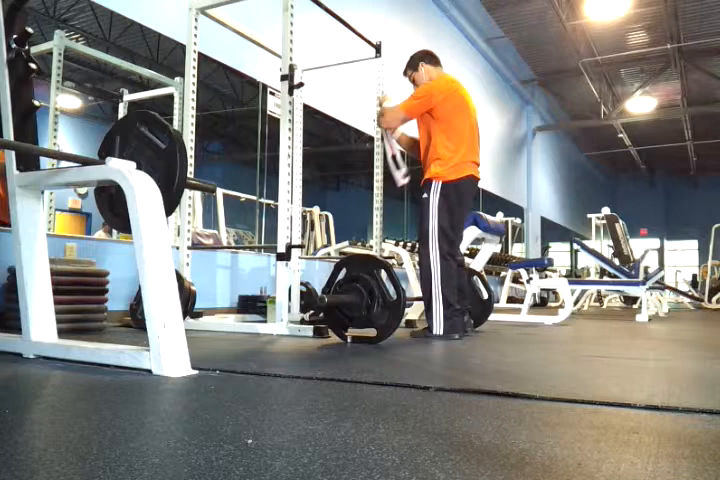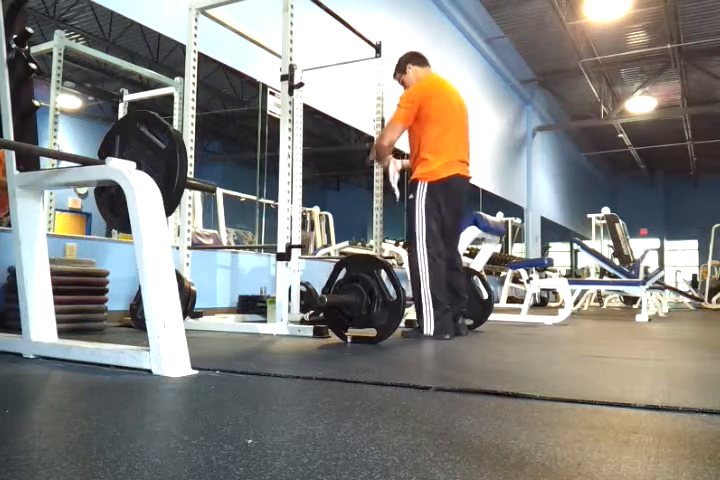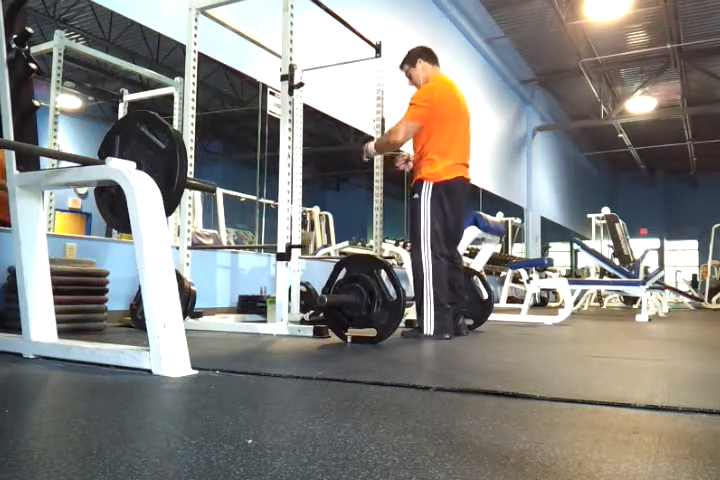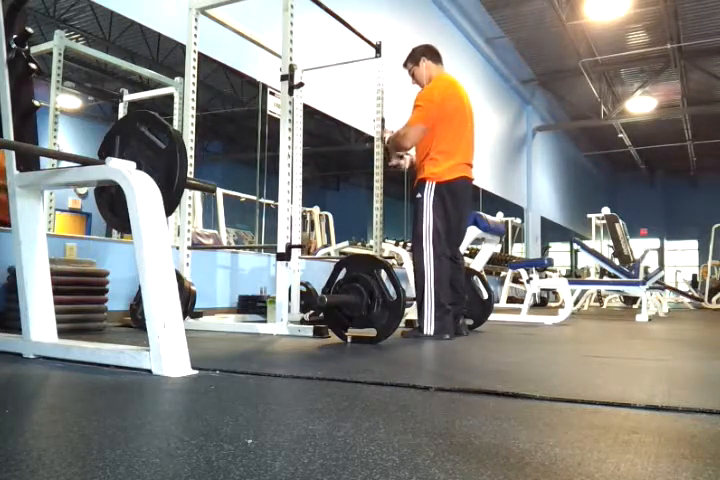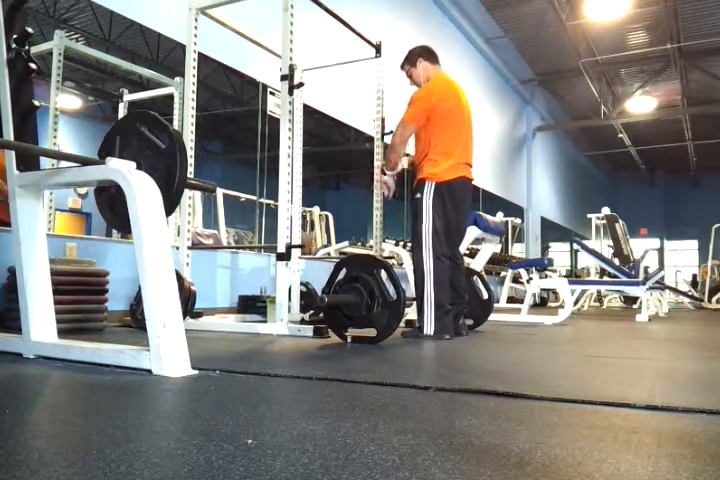
dt=1s
person 1, frame 1
left shoulder: (434, 88)
right shoulder: (457, 91)
left elbow: (388, 121)
left wrist: (384, 111)
right wrist: (402, 140)
left hip: (445, 179)
right hip: (464, 177)
left knee: (436, 251)
right knee: (448, 250)
left ankle: (442, 325)
right ankle: (458, 317)
person 1, frame 2
left shoulder: (418, 92)
right shoulder: (453, 93)
left elbow: (387, 140)
left wrist: (380, 159)
right wrist: (405, 164)
left hip: (433, 180)
right hip: (457, 177)
left knee: (426, 250)
right knee: (446, 250)
left ankle: (434, 324)
right ankle: (455, 318)
person 1, frame 3
left shoulder: (430, 92)
right shoulder: (454, 92)
left elbow: (399, 136)
left wrist: (372, 147)
right wrist: (414, 161)
left hip: (435, 182)
right hip: (455, 179)
left knee: (428, 251)
right knee: (447, 250)
left ankle: (433, 324)
right ankle: (454, 319)
person 1, frame 4
left shoulder: (433, 92)
right shoulder: (457, 91)
left elbow: (408, 139)
left wrist: (389, 142)
right wrist: (411, 161)
left hip: (438, 182)
right hip: (459, 179)
left knee: (431, 251)
right knee: (449, 251)
left ankle: (434, 324)
right ankle: (454, 320)
person 1, frame 5
left shoulder: (429, 91)
right shoulder: (455, 91)
left elbow: (400, 138)
left wrist: (389, 173)
right wrist: (405, 162)
left hip: (438, 181)
right hip: (460, 180)
left knee: (430, 252)
right knee: (449, 251)
left ankle: (435, 324)
right ankle: (455, 320)
